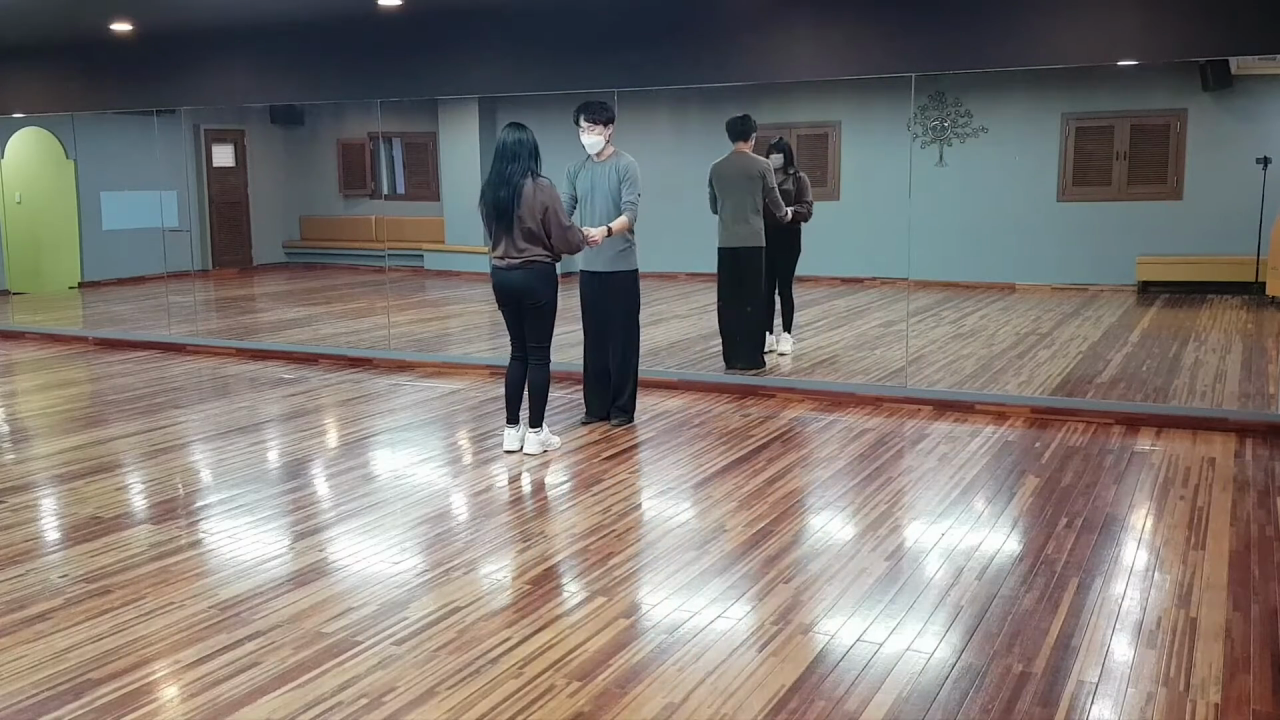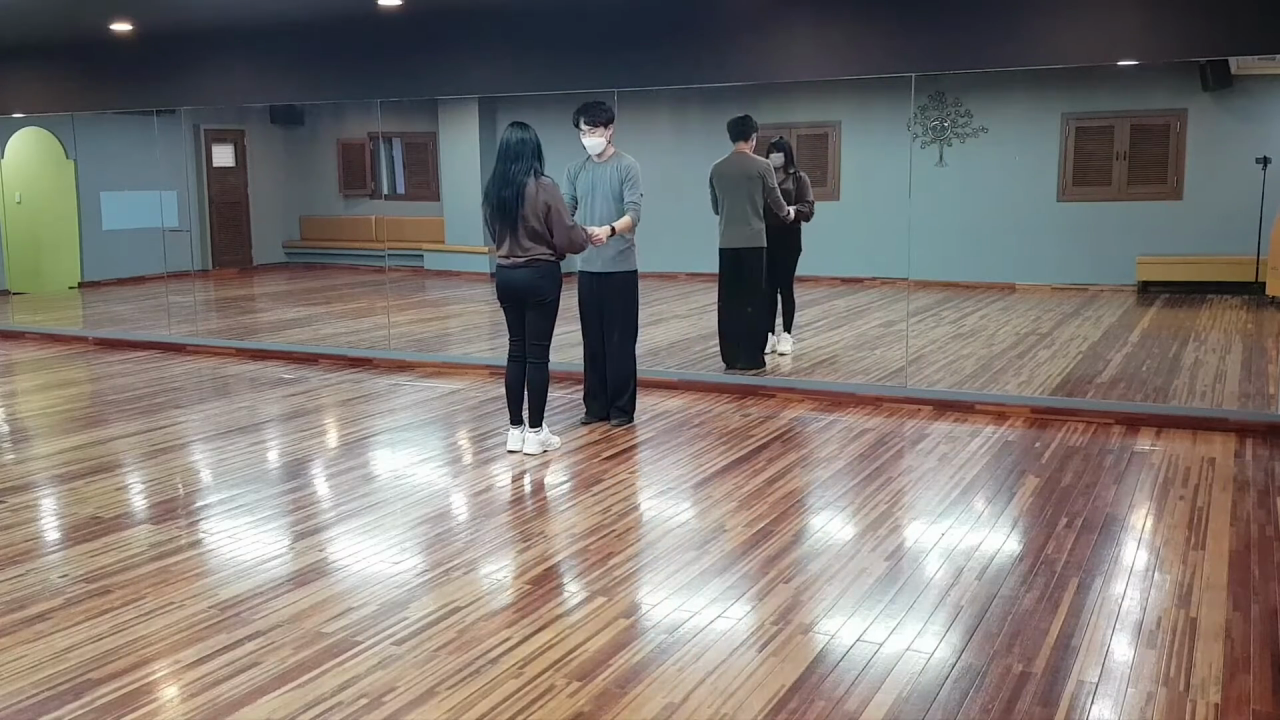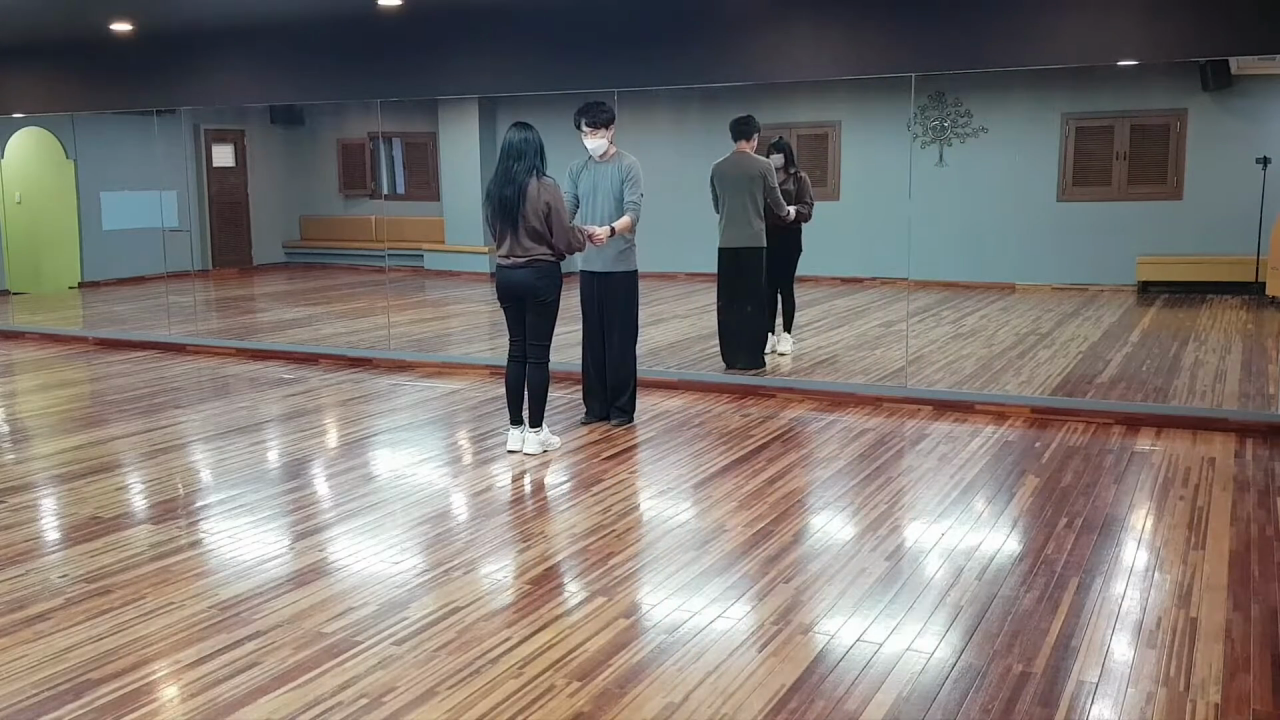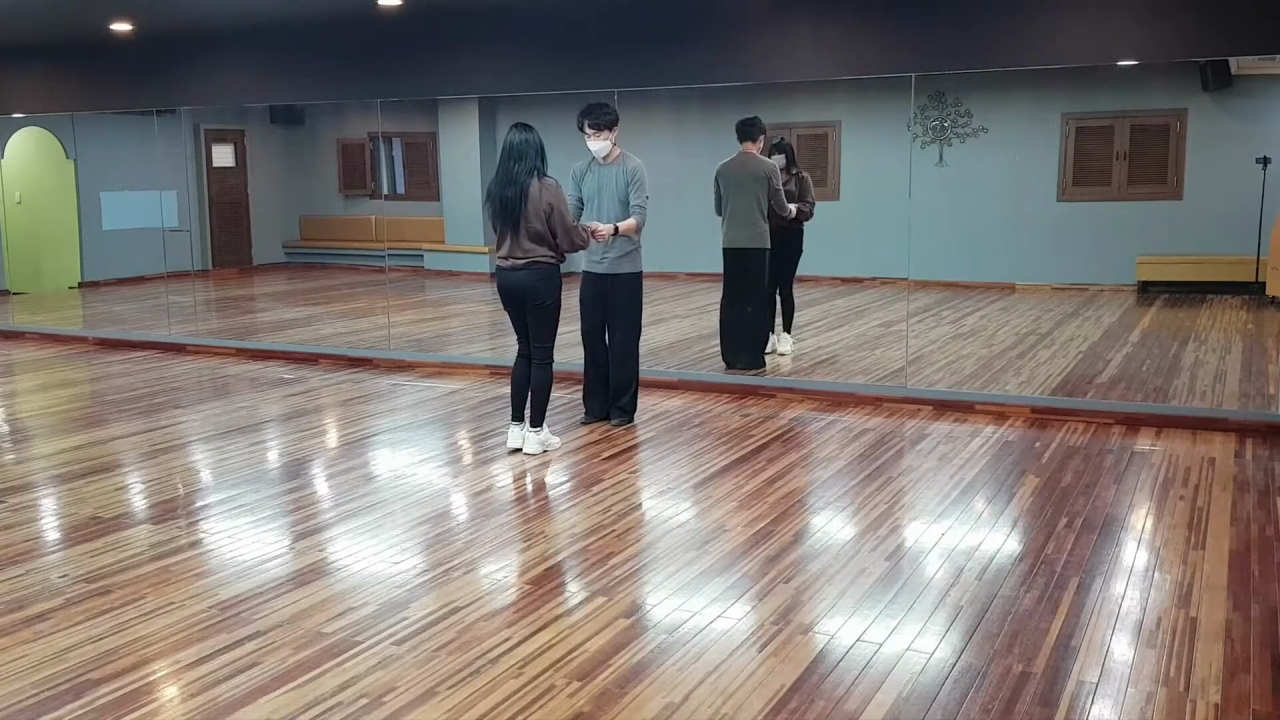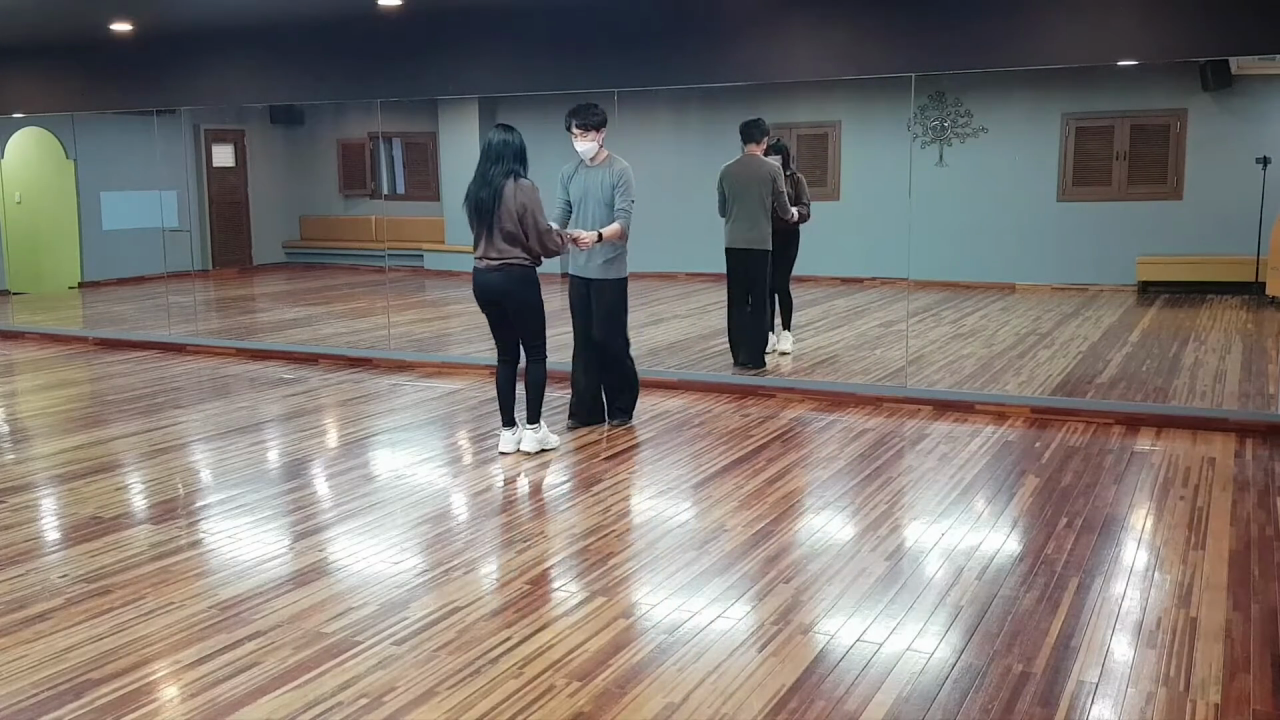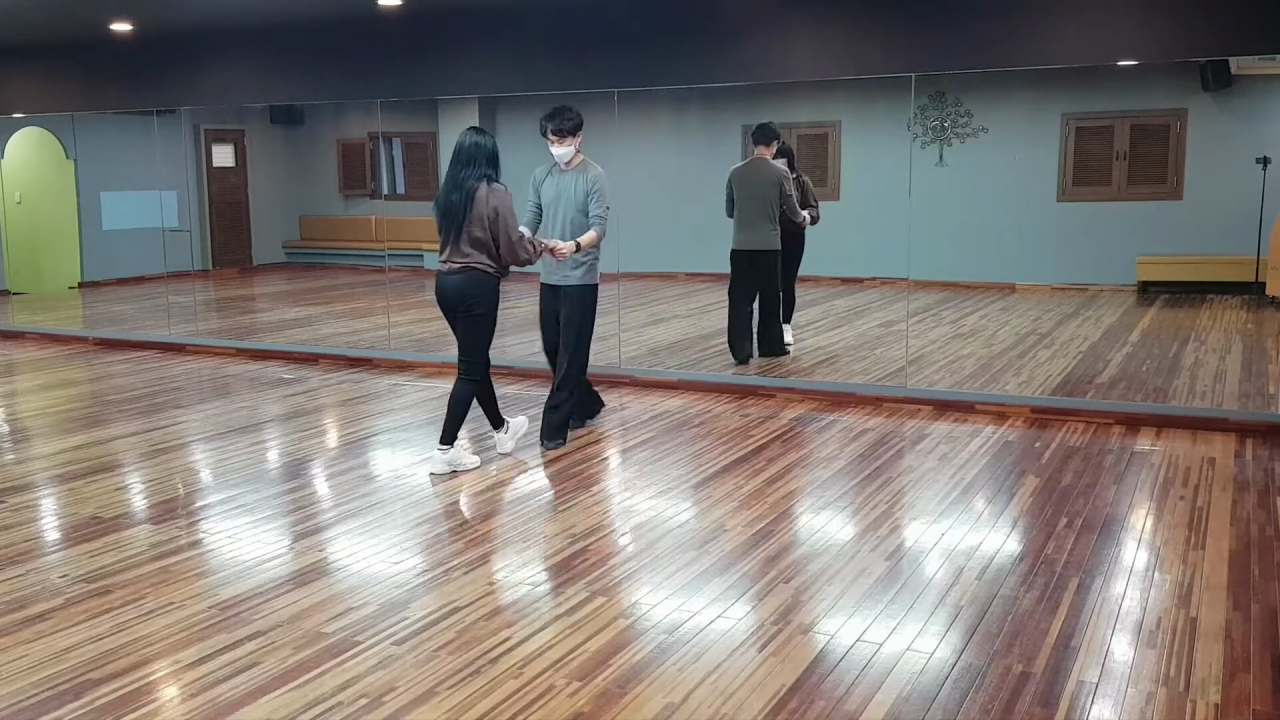
dt=0.5s
person 1, frame 1
left shoulder: (490, 190)
right shoulder: (540, 188)
right elbow: (565, 239)
right wrist: (581, 237)
left hip: (502, 276)
right hip: (536, 276)
left knee: (519, 352)
right knee: (538, 355)
left ankle: (512, 430)
right ankle: (536, 433)
person 1, frame 2
left shoulder: (493, 189)
right shoulder: (543, 187)
right elbow: (566, 238)
right wrist: (585, 235)
left hip: (506, 275)
right hip: (539, 275)
left knee: (516, 351)
right knee: (537, 354)
left ankle: (515, 429)
right ankle: (535, 433)
person 1, frame 3
left shoulder: (495, 188)
right shoulder: (544, 187)
right elbow: (564, 239)
right wrist: (583, 236)
left hip: (506, 274)
right hip: (540, 276)
left knee: (516, 351)
right knee: (538, 354)
left ankle: (515, 429)
right ankle: (535, 433)
person 1, frame 4
left shoulder: (496, 189)
right shoulder: (546, 188)
right elbow: (568, 238)
right wrist: (587, 233)
left hip: (506, 275)
right hip: (539, 276)
left knee: (524, 350)
right knee: (541, 355)
left ankle: (516, 426)
right ankle: (535, 432)
person 1, frame 5
left shoulder: (477, 190)
right shoulder: (522, 189)
right elbow: (543, 242)
right wrist: (564, 238)
left hip: (483, 278)
right hip: (516, 278)
left knee: (506, 353)
right knee: (535, 353)
left ankle: (508, 432)
right ankle: (533, 430)
person 1, frame 6
left shoulder: (448, 194)
right shoulder: (494, 193)
right elbow: (514, 249)
right wrist: (539, 246)
left hip: (447, 281)
right hip: (476, 285)
left knee: (475, 359)
right knee: (471, 368)
left ankle: (502, 428)
right ankle: (444, 450)
person 2, frame 1
left shoulder: (625, 165)
right shoulder: (576, 170)
left elbow: (630, 214)
right elbow: (564, 209)
left wrist: (605, 231)
left hip: (621, 266)
right hip: (589, 266)
left knee: (622, 337)
right knee: (594, 337)
left ankle: (622, 407)
right ankle: (597, 404)
person 2, frame 2
left shoulder: (627, 166)
right shoulder: (575, 170)
left elbow: (634, 213)
right elbow: (565, 211)
left wrist: (609, 230)
left hip: (620, 267)
right hip: (587, 267)
left knee: (620, 338)
right knee: (592, 338)
left ankle: (622, 407)
right ankle: (596, 404)
person 2, frame 3
left shoulder: (628, 166)
right shoulder: (576, 169)
left elbow: (633, 213)
right elbow: (567, 210)
left wrist: (609, 230)
left hip: (620, 266)
right hip: (589, 265)
left knee: (620, 338)
right knee: (592, 337)
left ankle: (621, 407)
right ankle: (596, 404)
person 2, frame 4
left shoulder: (632, 168)
right shoulder: (580, 171)
left elbow: (639, 218)
right elbow: (571, 213)
left wrist: (612, 229)
left hip: (625, 268)
right hip: (592, 268)
left knee: (623, 339)
right knee: (592, 338)
left ankle: (622, 407)
right ankle: (596, 404)
person 2, frame 5
left shoulder: (619, 171)
right shoulder: (568, 173)
left elbow: (623, 223)
right elbow: (560, 217)
left wrist: (596, 236)
left hip: (610, 272)
right hip: (578, 271)
left knee: (610, 341)
right knee: (584, 344)
left ankle: (622, 405)
right ankle: (587, 410)
person 2, frame 6
left shoulder: (594, 176)
right shoulder: (541, 176)
left elbow: (599, 227)
right elbow: (531, 221)
left wrist: (574, 246)
left hip: (580, 278)
right hip: (550, 277)
left knee: (570, 351)
right knee: (553, 347)
left ankle: (556, 426)
right ankle: (585, 404)
person 3, frame 1
left shoulder: (716, 168)
right shoulder: (761, 166)
right elbow: (774, 202)
right wrist: (785, 214)
left hip: (726, 243)
right hip: (752, 242)
left knee: (728, 300)
right knee: (751, 300)
left ankle: (732, 356)
right ankle: (749, 357)
person 3, frame 2
left shoulder: (717, 169)
right shoulder: (761, 166)
right elbow: (776, 202)
right wrist: (788, 213)
left hip: (726, 243)
right hip: (753, 242)
left knee: (728, 301)
right knee: (753, 301)
left ankle: (731, 357)
right ankle: (750, 358)
person 3, frame 3
left shoulder: (718, 168)
right shoulder: (762, 166)
right elbow: (776, 203)
right wrist: (788, 213)
left hip: (726, 243)
right hip: (753, 242)
left knee: (727, 301)
right knee: (752, 301)
left ankle: (731, 357)
right ankle: (750, 358)
person 3, frame 4
left shoulder: (723, 169)
right shoulder: (768, 167)
right elbow: (780, 207)
right wrist: (791, 211)
left hip: (730, 243)
right hip: (756, 242)
left knee: (732, 299)
right knee: (754, 300)
left ankle: (731, 354)
right ankle: (750, 359)
person 3, frame 5
left shoulder: (727, 170)
right shoulder: (772, 169)
right elbow: (783, 209)
right wrist: (793, 215)
left hip: (733, 243)
right hip: (759, 243)
left knee: (737, 301)
right knee: (758, 302)
left ankle: (740, 354)
right ankle: (752, 356)
person 3, frame 6
left shoulder: (736, 173)
right shoulder: (780, 173)
left elbow: (729, 211)
right elbow: (792, 211)
right wrist: (804, 218)
left hip: (741, 244)
right hip: (768, 245)
left knee: (740, 298)
right knee: (769, 297)
left ankle: (741, 350)
right ankle: (771, 345)
person 4, frame 1
left shoulder: (799, 179)
left elbow: (806, 210)
left wrist: (790, 212)
left hip: (788, 238)
right hip: (765, 237)
left knee: (784, 287)
right knee: (766, 288)
left ankle: (786, 335)
right ankle: (768, 334)
person 4, frame 2
left shoulder: (799, 178)
left elbow: (808, 209)
left wrist: (793, 210)
left hip: (788, 238)
right hip: (765, 237)
left knee: (786, 287)
right knee: (768, 288)
left ankle: (786, 335)
right ankle: (769, 335)
person 4, frame 3
left shoulder: (799, 178)
left elbow: (807, 208)
left wrist: (794, 211)
left hip: (789, 237)
right hip: (766, 237)
left knee: (786, 287)
right knee: (769, 288)
left ankle: (786, 336)
right ankle: (769, 334)
person 4, frame 4
left shoulder: (801, 178)
left elbow: (808, 208)
left wrist: (793, 208)
left hip: (791, 237)
right hip: (767, 237)
left knee: (785, 288)
right knee: (768, 287)
left ankle: (786, 336)
right ankle: (770, 334)
person 4, frame 5
left shoulder: (796, 179)
left elbow: (805, 209)
left wrist: (795, 212)
left hip: (787, 238)
left knee: (781, 285)
right knee: (766, 287)
left ankle: (786, 334)
right ankle: (769, 334)
person 4, frame 6
left shoulder: (802, 181)
left elbow: (813, 208)
left wrist: (807, 216)
left hip: (794, 238)
left knee: (788, 284)
left ankle: (786, 326)
